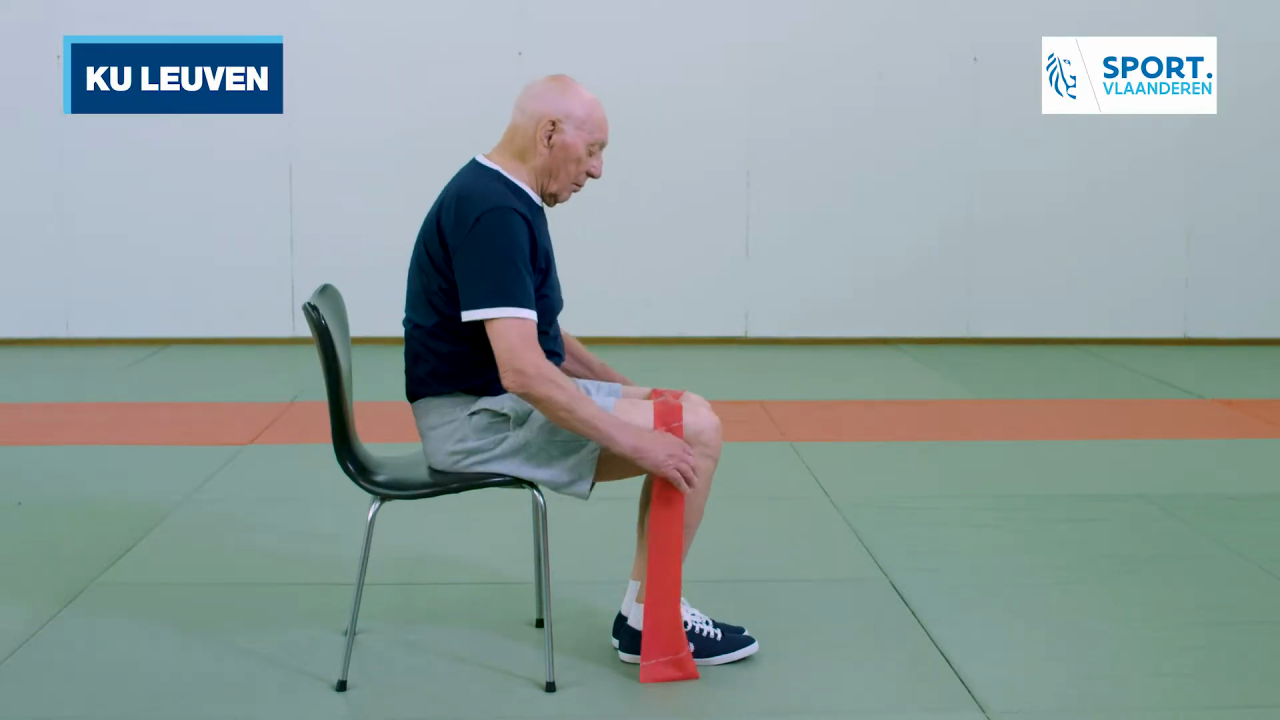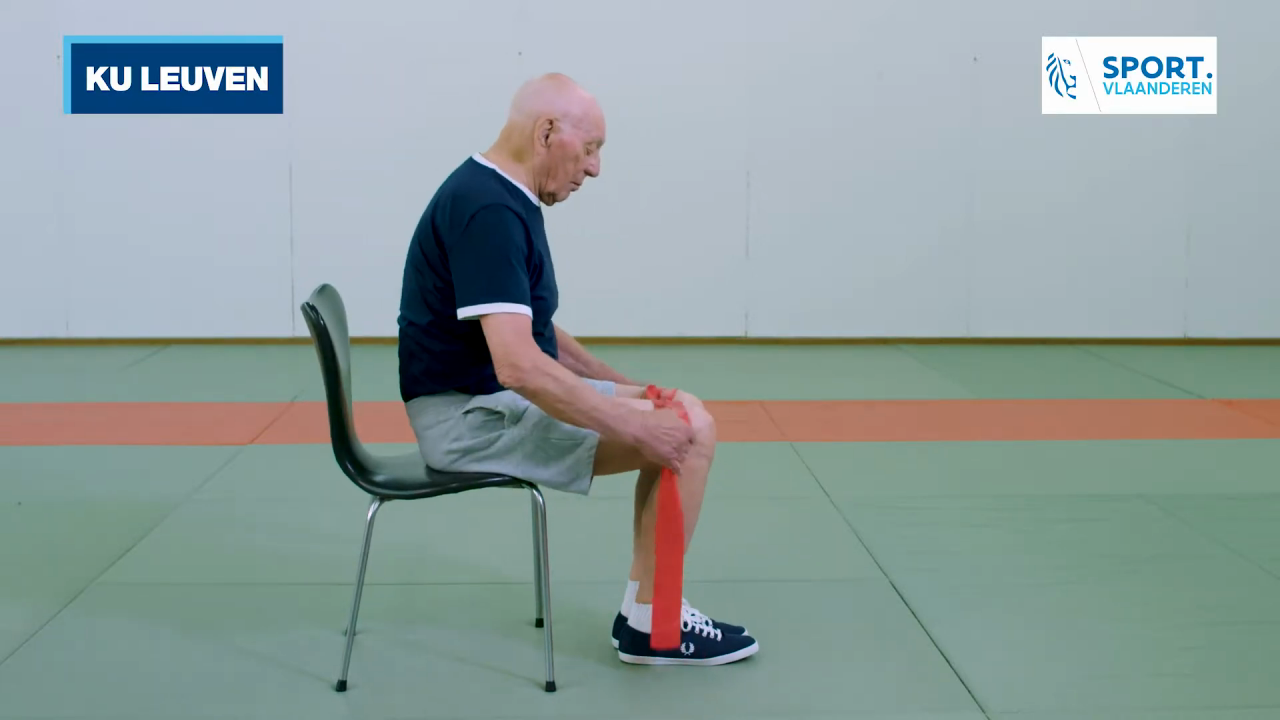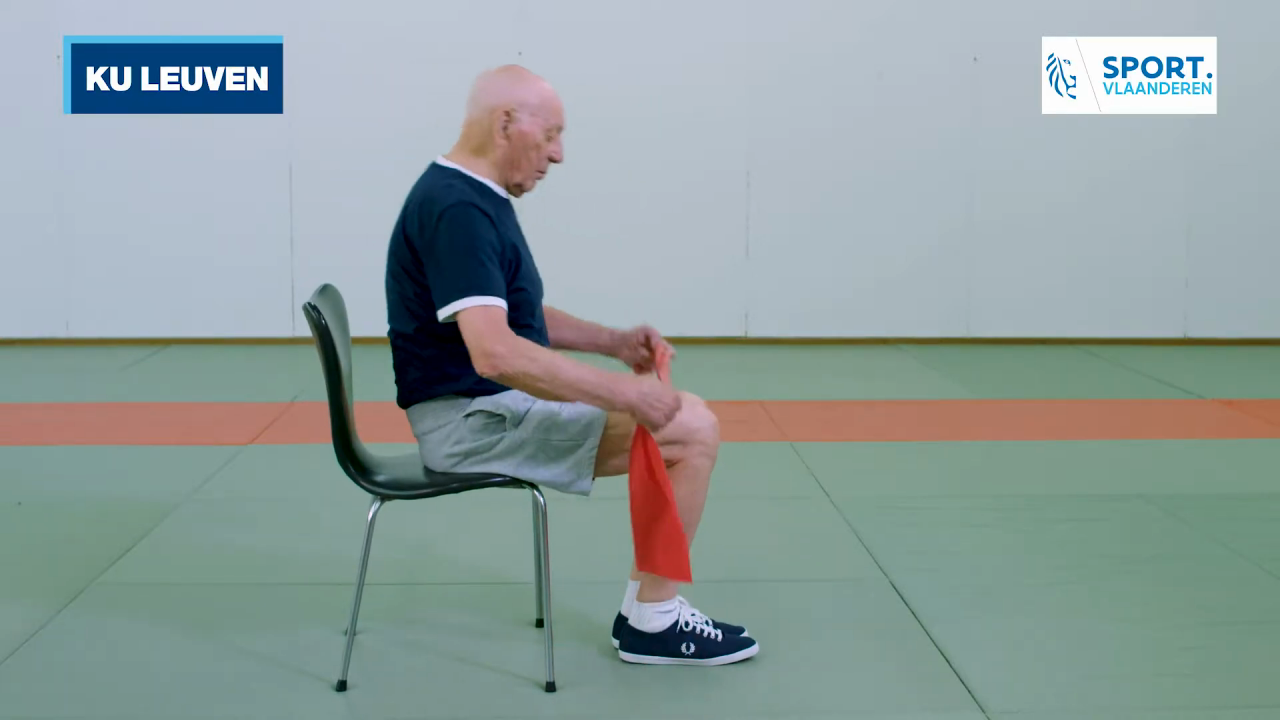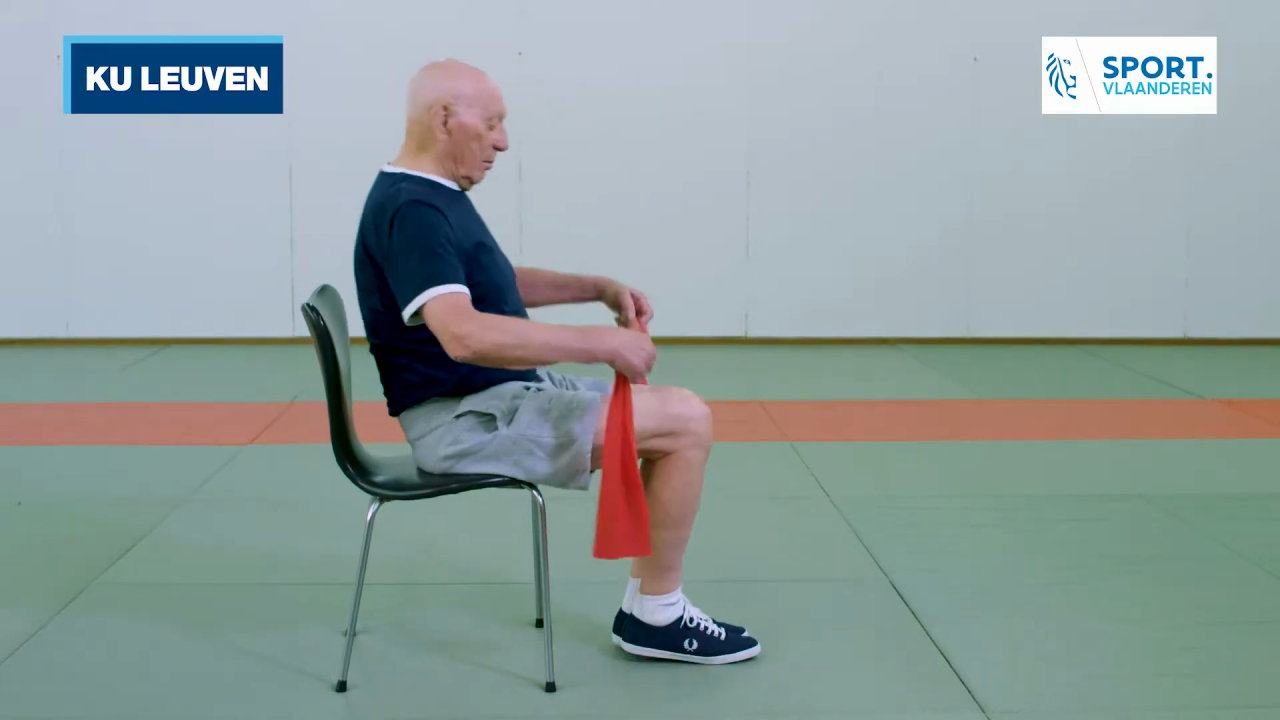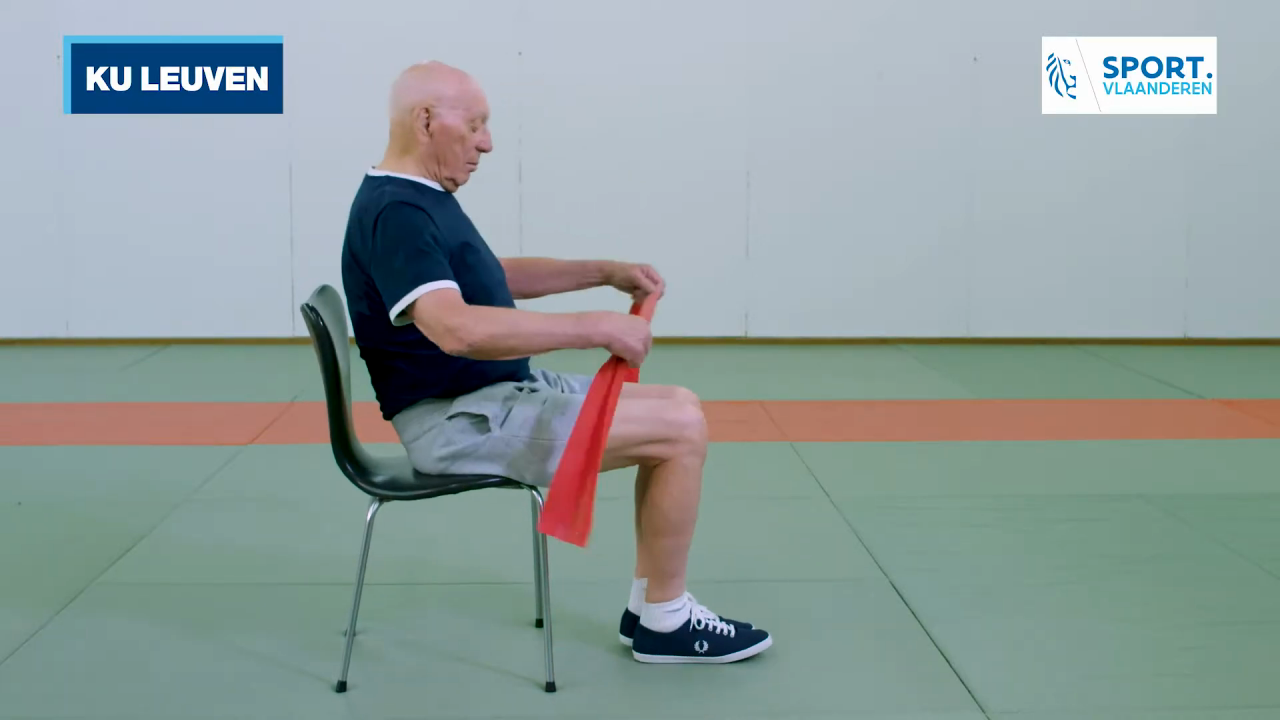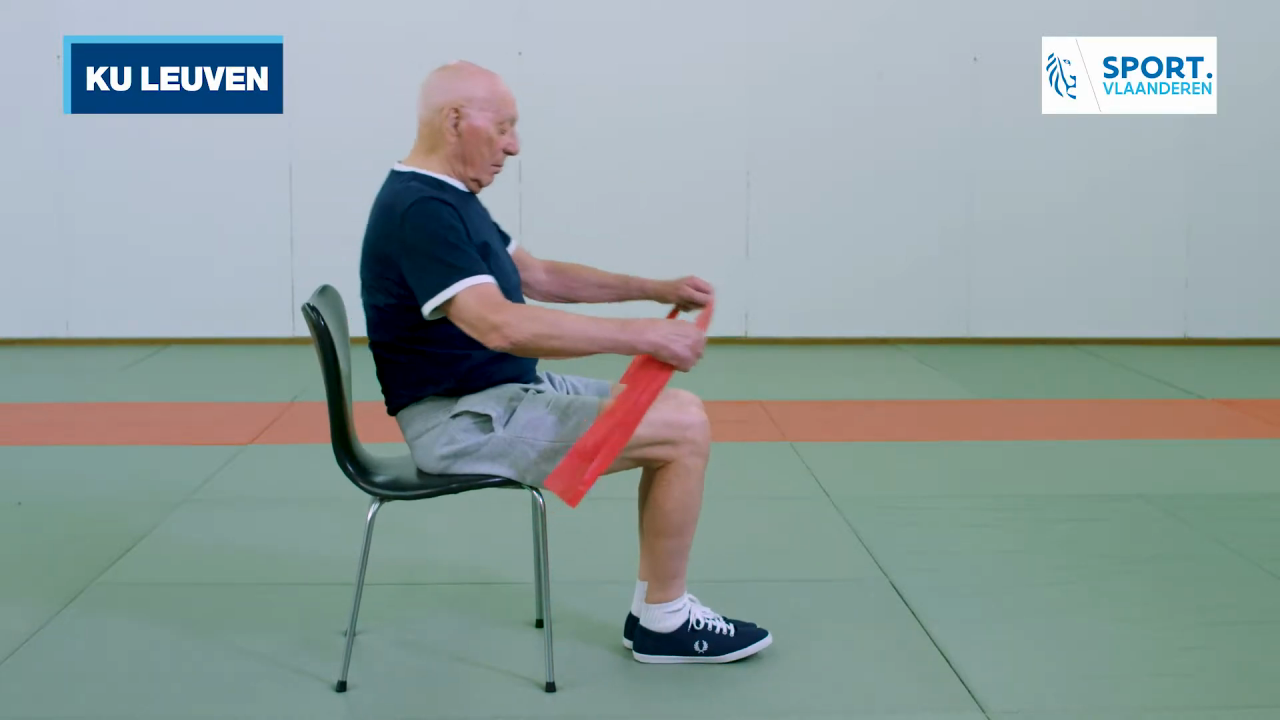
dt=0.2s
person 1, frame 1
left shoulder: (503, 196)
right shoulder: (494, 212)
right elbow: (520, 372)
left wrist: (619, 386)
right wrist: (634, 443)
left hip: (505, 401)
right hip: (482, 416)
left knee: (690, 414)
right knee: (693, 437)
left ankle: (647, 607)
right ankle: (651, 623)
person 1, frame 2
left shoulder: (498, 195)
right shoulder: (490, 211)
right elbow: (519, 366)
left wrist: (620, 386)
right wrist: (635, 428)
left hip: (494, 399)
right hip: (473, 416)
left knee: (684, 416)
right knee: (687, 435)
left ankle: (648, 607)
right ankle: (650, 623)
person 1, frame 3
left shoulder: (471, 196)
right shoulder: (457, 209)
right elbow: (496, 354)
left wrist: (613, 342)
right wrist: (625, 396)
left hip: (495, 404)
right hip: (473, 419)
left knee: (686, 414)
right knee: (691, 434)
left ankle: (647, 609)
right ankle: (653, 621)
person 1, frame 4
left shoulder: (430, 195)
right shoulder: (409, 210)
left elbow: (500, 287)
right elbow: (465, 335)
left wrist: (596, 287)
right wrist: (601, 346)
left hip: (496, 396)
right hip: (464, 420)
left knee: (681, 411)
right knee: (686, 424)
left ankle: (649, 605)
right ankle: (655, 613)
person 1, frame 5
left shoulder: (419, 198)
right shoulder: (396, 212)
left elbow: (499, 278)
right elbow: (458, 330)
left wrist: (605, 272)
right wrist: (596, 326)
left hip: (495, 393)
right hip: (459, 421)
left knee: (679, 409)
right knee: (681, 431)
left ankle: (652, 606)
right ankle: (664, 620)
person 1, frame 6
left shoulder: (443, 196)
right shoulder: (421, 210)
left elbow: (537, 276)
right elbow: (500, 326)
left wrist: (649, 288)
right wrist: (640, 334)
left hip: (500, 395)
right hip: (464, 421)
left knee: (680, 412)
right knee: (683, 432)
left ankle: (658, 606)
right ankle: (663, 620)
